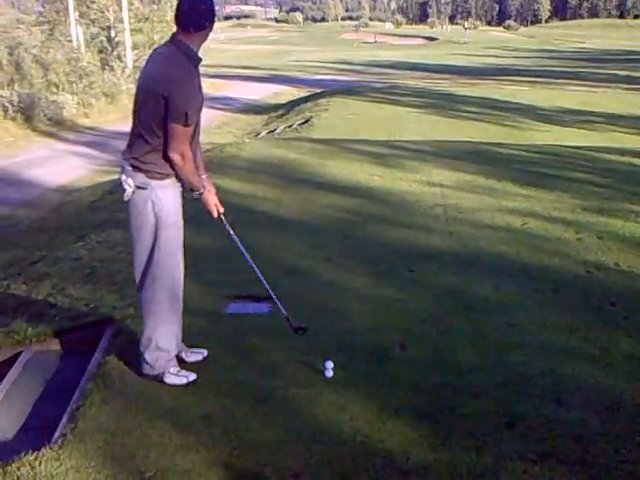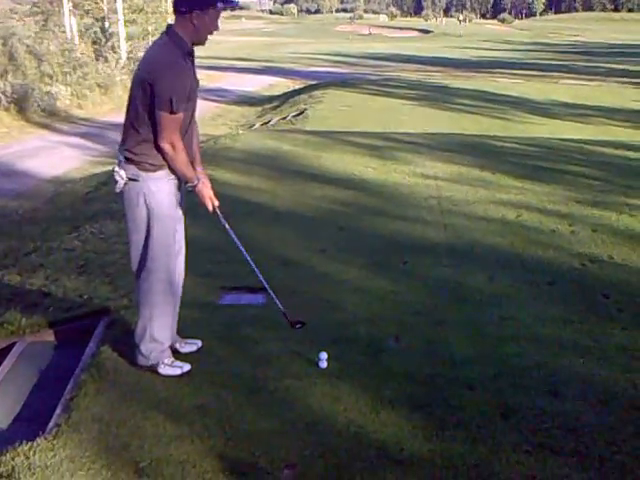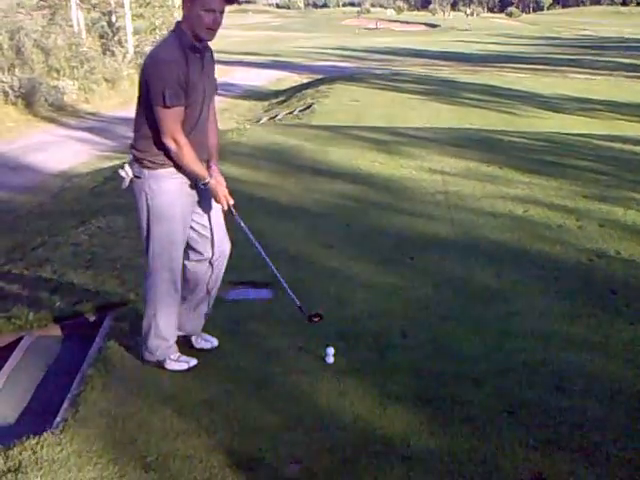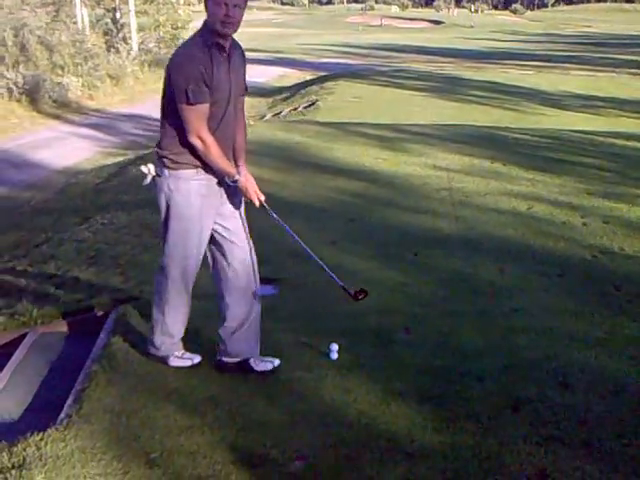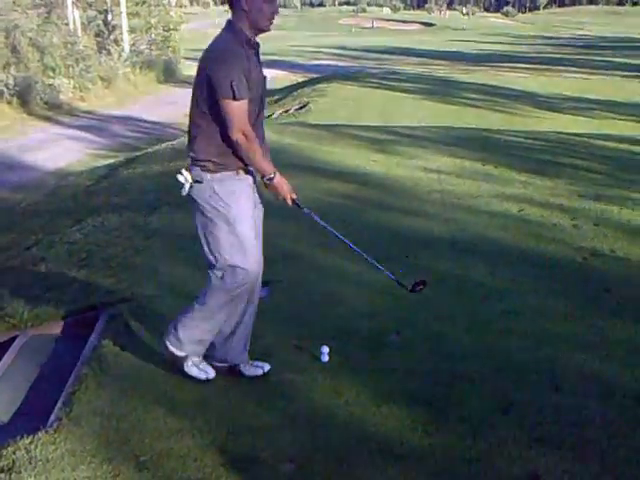
dt=0.3s
person 1, frame 1
left shoulder: (167, 55)
right shoulder: (183, 77)
right elbow: (177, 152)
left wrist: (204, 177)
right wrist: (201, 191)
left hip: (156, 178)
right hip: (154, 183)
left knee: (169, 270)
right knee: (161, 274)
left ankle: (170, 344)
right ankle: (157, 360)
person 1, frame 2
left shoulder: (178, 52)
right shoulder: (169, 64)
left elbow: (187, 121)
right elbow: (168, 142)
left wrist: (199, 170)
right wrist: (196, 182)
left hip: (166, 173)
right hip: (150, 176)
left knee: (170, 261)
right knee: (159, 267)
left ankle: (166, 334)
right ankle: (153, 350)
person 1, frame 3
left shoulder: (204, 53)
right shoulder: (165, 60)
right elbow: (172, 138)
left wrist: (214, 168)
right wrist: (209, 179)
left hip: (192, 172)
right hip: (162, 176)
left knee: (214, 248)
right knee: (166, 266)
left ankle: (187, 324)
right ankle: (159, 346)
person 1, frame 4
left shoulder: (236, 53)
right shoulder: (189, 58)
right elbow: (198, 136)
left wrist: (241, 168)
right wrist: (238, 176)
left hip: (219, 177)
right hip: (187, 178)
left knee: (240, 262)
right knee: (181, 266)
left ankle: (237, 351)
right ankle: (165, 344)
person 1, frame 5
left shoulder: (249, 49)
right shoulder: (226, 54)
right elbow: (239, 133)
left wrist: (267, 171)
right wrist: (273, 176)
left hip: (242, 176)
right hip: (219, 179)
left knee: (250, 268)
right knee: (240, 269)
left ankle: (229, 353)
right ankle: (186, 340)
